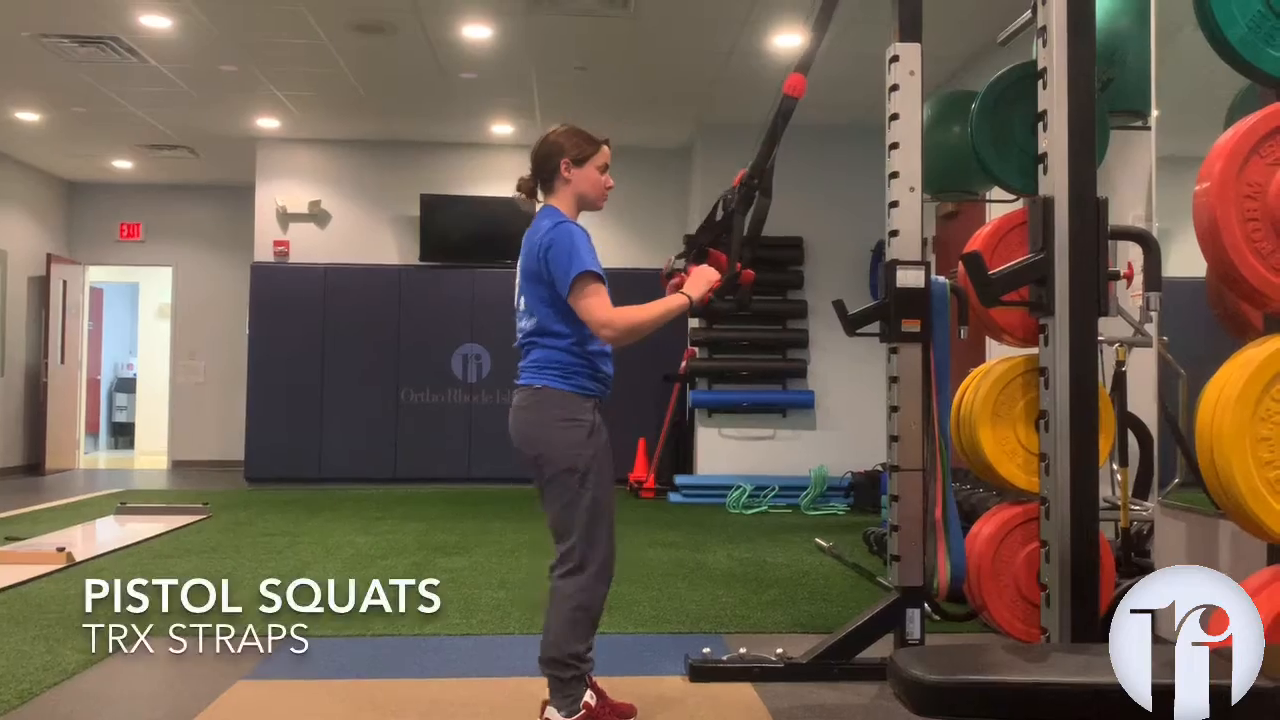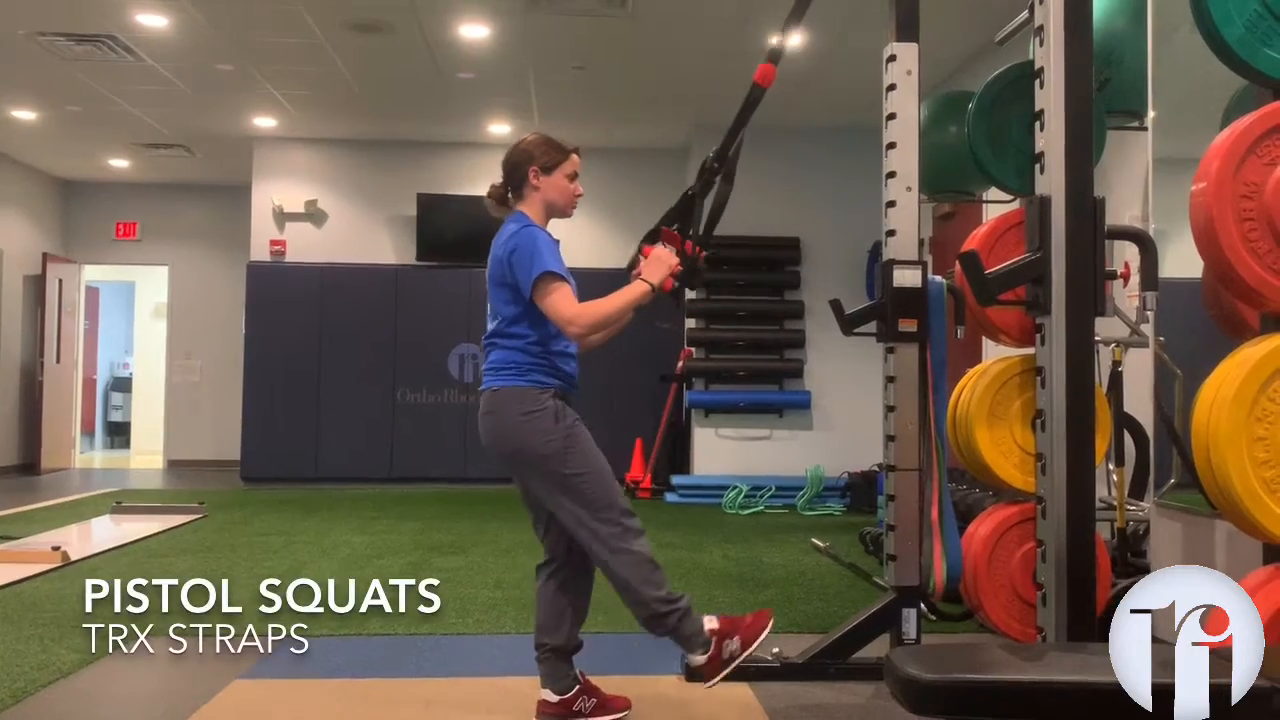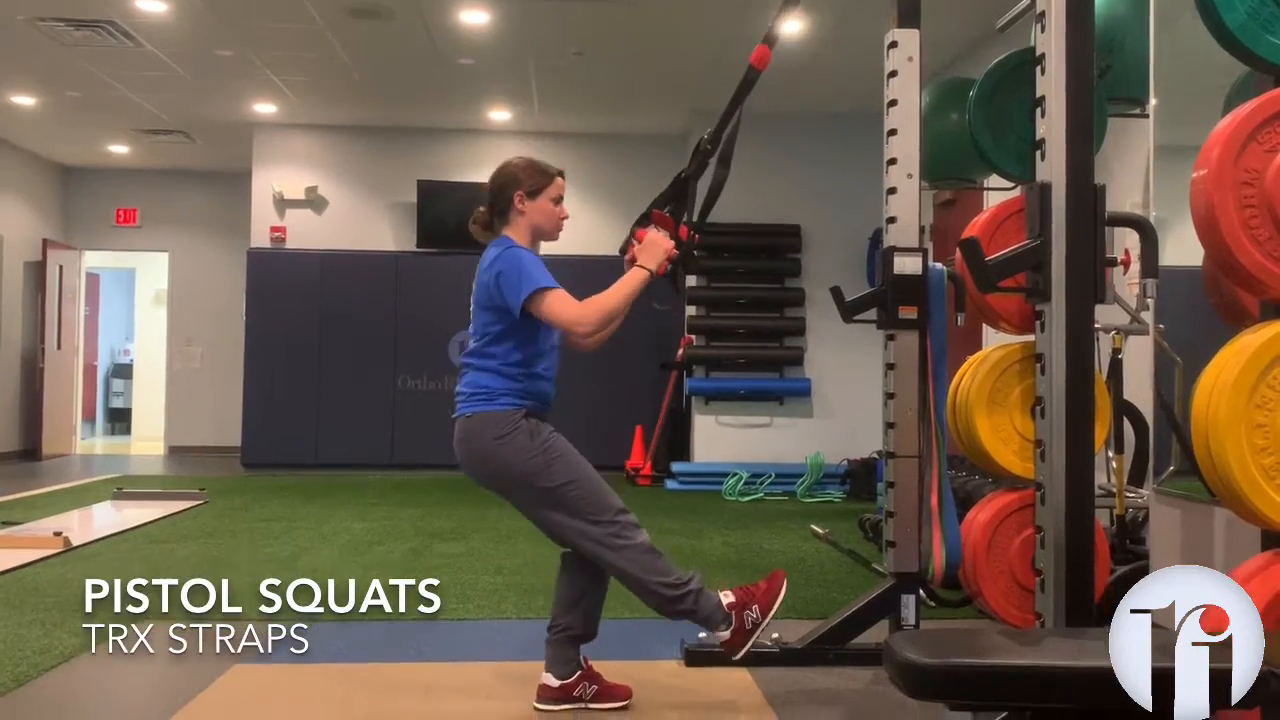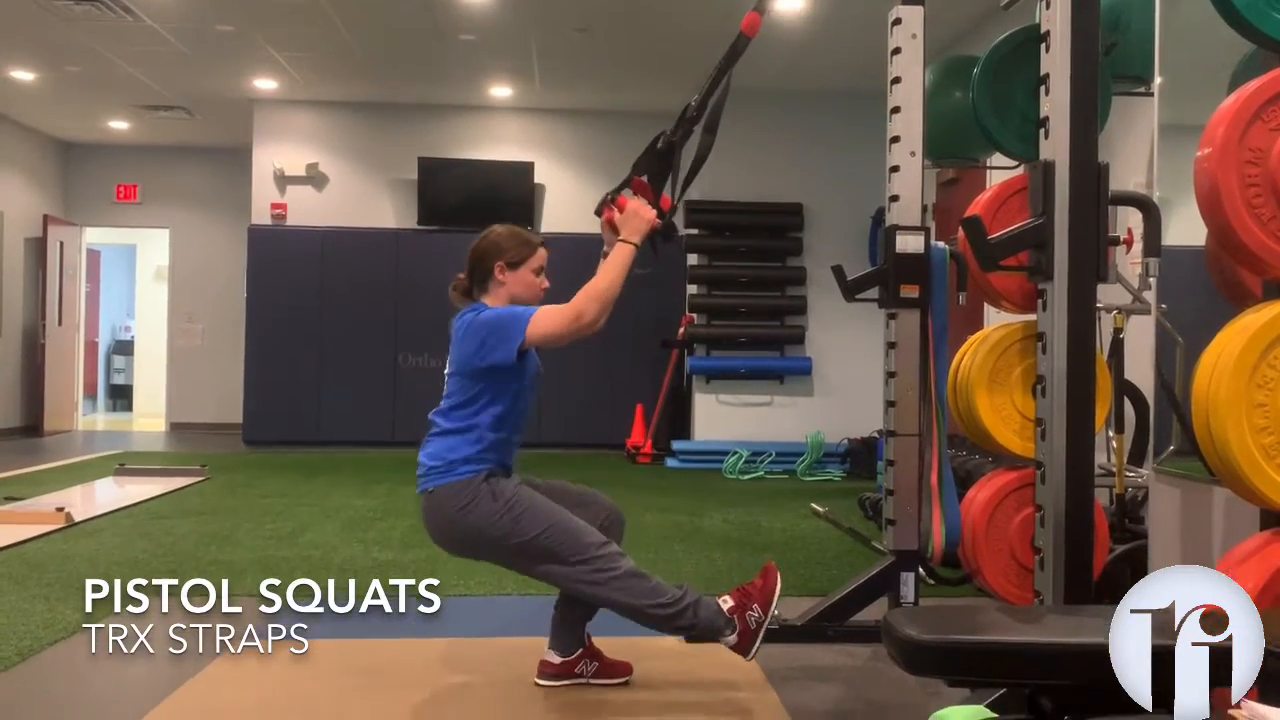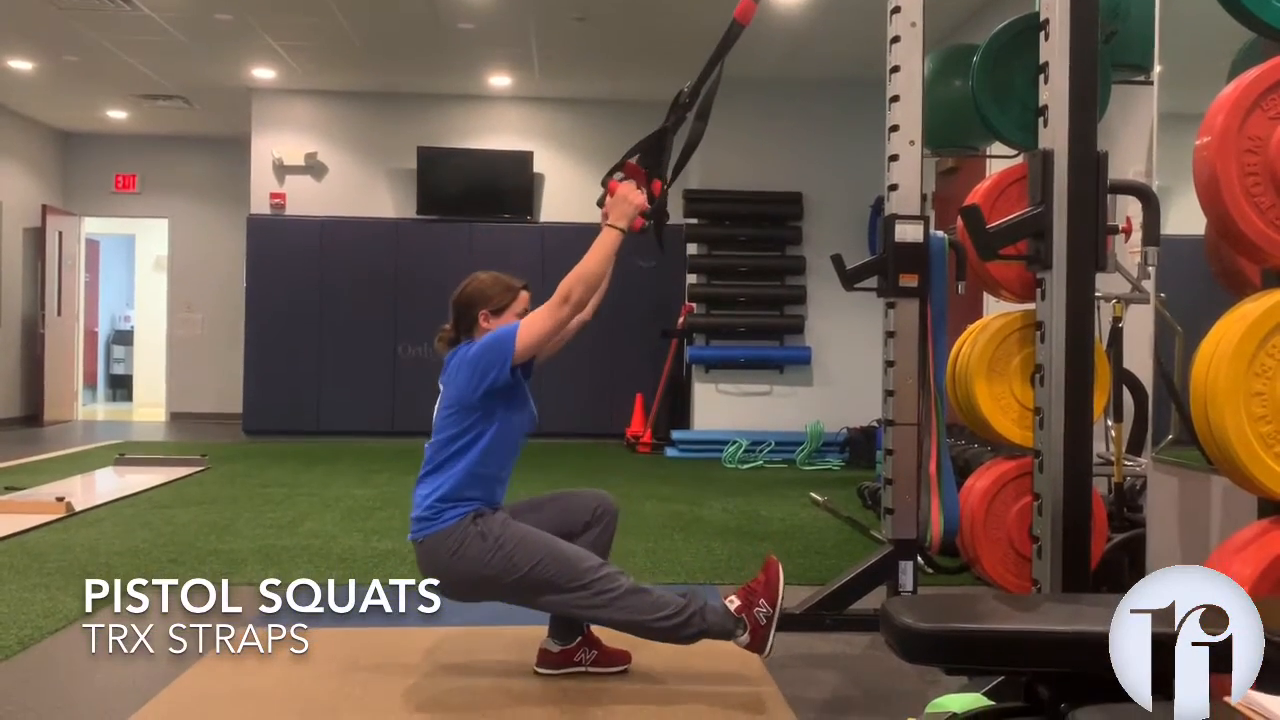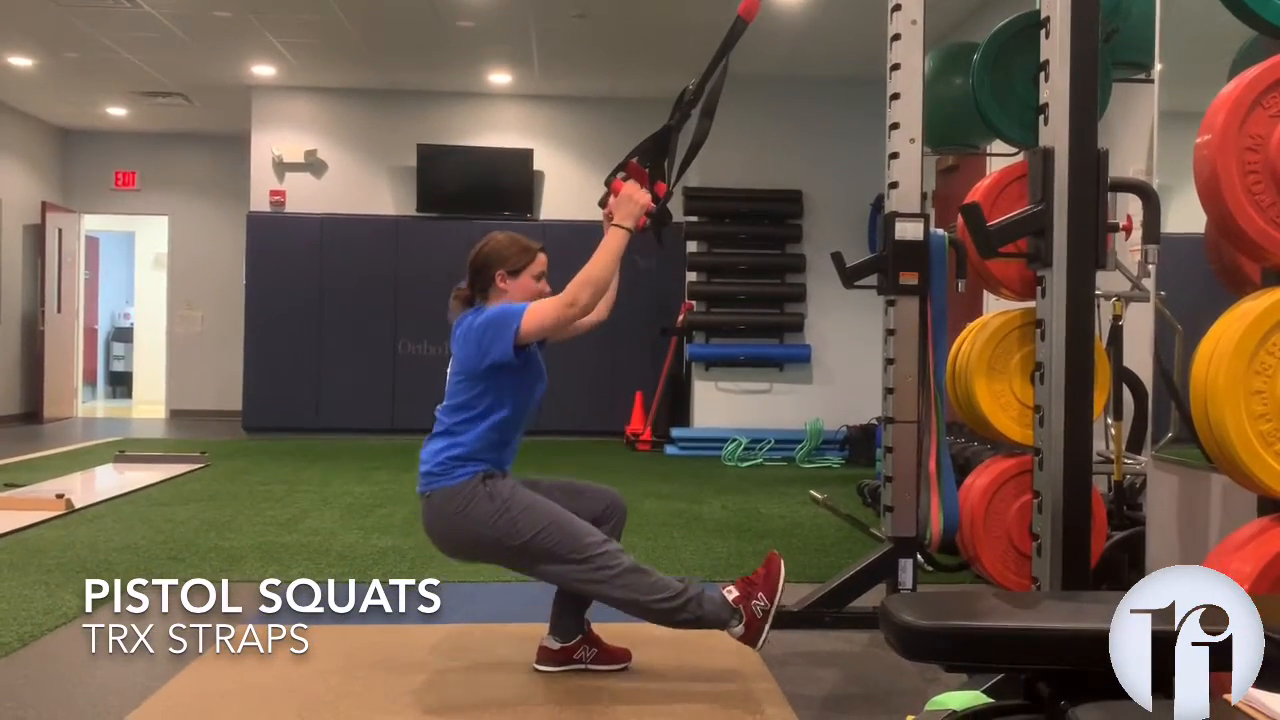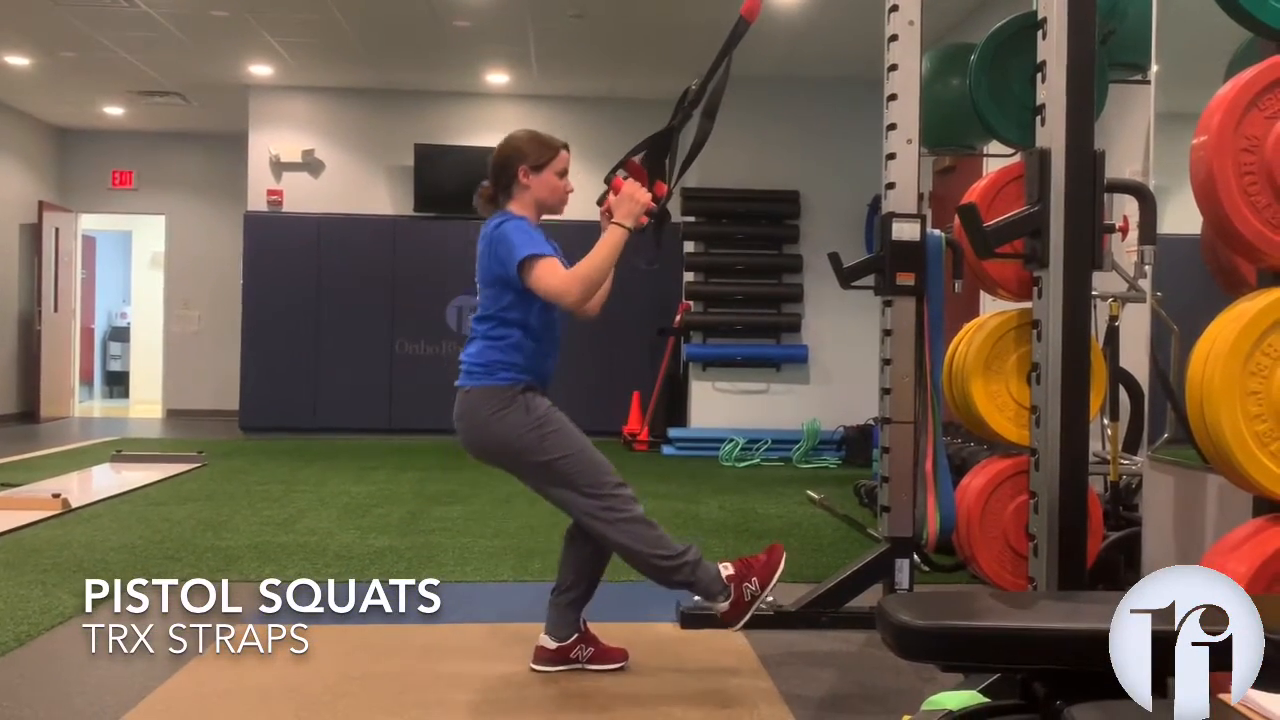
dt=0.5s
person 1, frame 1
left shoulder: (544, 234)
right shoulder: (563, 234)
left elbow: (587, 330)
right elbow: (605, 323)
left wrist: (673, 300)
right wrist: (687, 295)
left hip: (549, 407)
right hip: (562, 409)
left knee: (580, 555)
right knee: (586, 558)
person 1, frame 2
left shoulder: (524, 240)
right shoulder: (526, 239)
left elbow: (571, 338)
right elbow: (575, 321)
left wrist: (639, 293)
right wrist: (646, 282)
left hip: (515, 410)
right hip: (530, 407)
left knee: (569, 548)
right knee: (613, 527)
right ankle: (702, 640)
person 1, frame 3
left shoulder: (513, 261)
right shoulder: (511, 261)
left elbow: (582, 339)
right elbow: (581, 321)
left wrist: (634, 274)
right wrist: (643, 269)
left hip: (498, 428)
right hip: (503, 428)
left knee: (591, 539)
right knee: (609, 527)
left ankle: (564, 675)
right ankle: (720, 616)
person 1, frame 4
left shoulder: (498, 326)
right shoulder: (484, 324)
left elbow: (590, 320)
right elbow: (583, 315)
left wrist: (612, 247)
right wrist: (631, 239)
left hip: (476, 486)
right hip: (460, 497)
left knee: (602, 519)
right knee: (595, 556)
left ankle: (565, 654)
right ankle: (724, 620)
person 1, frame 5
left shoulder: (497, 368)
right shoulder: (476, 361)
left elbow: (580, 312)
right elbow: (566, 301)
left wrist: (613, 228)
right wrist: (616, 225)
left hip: (471, 524)
right hip: (455, 540)
left knee: (595, 511)
right knee: (595, 581)
left ankle: (565, 643)
right ankle: (732, 619)
person 1, frame 6
left shoulder: (501, 326)
right shoulder: (487, 325)
left elbow: (595, 313)
right elbow: (576, 304)
left wrist: (613, 233)
right wrist: (622, 226)
left hip: (477, 487)
right hip: (463, 501)
left knee: (605, 509)
right knee: (593, 554)
left ankle: (565, 640)
right ankle: (729, 611)
person 1, frame 7
left shoulder: (521, 235)
right shoulder: (509, 232)
left elbow: (590, 304)
right elbow: (572, 293)
left wrist: (613, 229)
right wrist: (623, 224)
left hip: (505, 402)
right hip: (500, 404)
left knee: (597, 505)
right knee: (608, 500)
left ankle: (562, 637)
right ankle: (720, 587)
